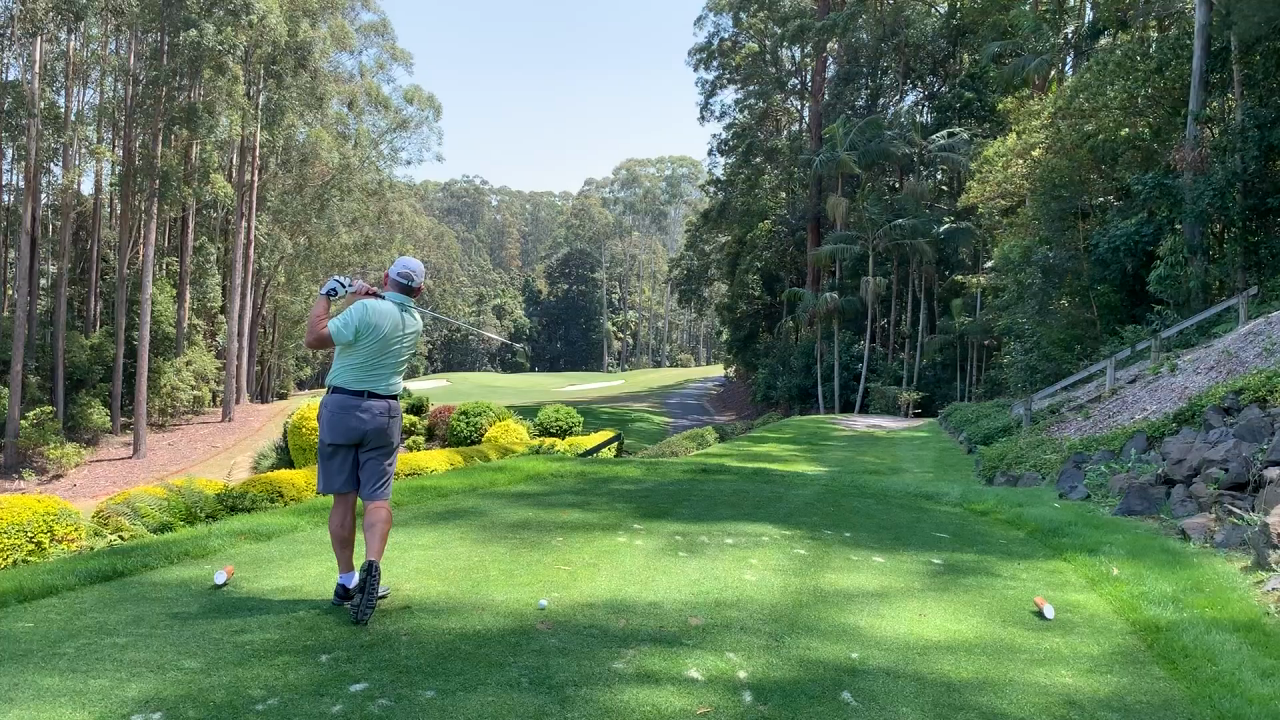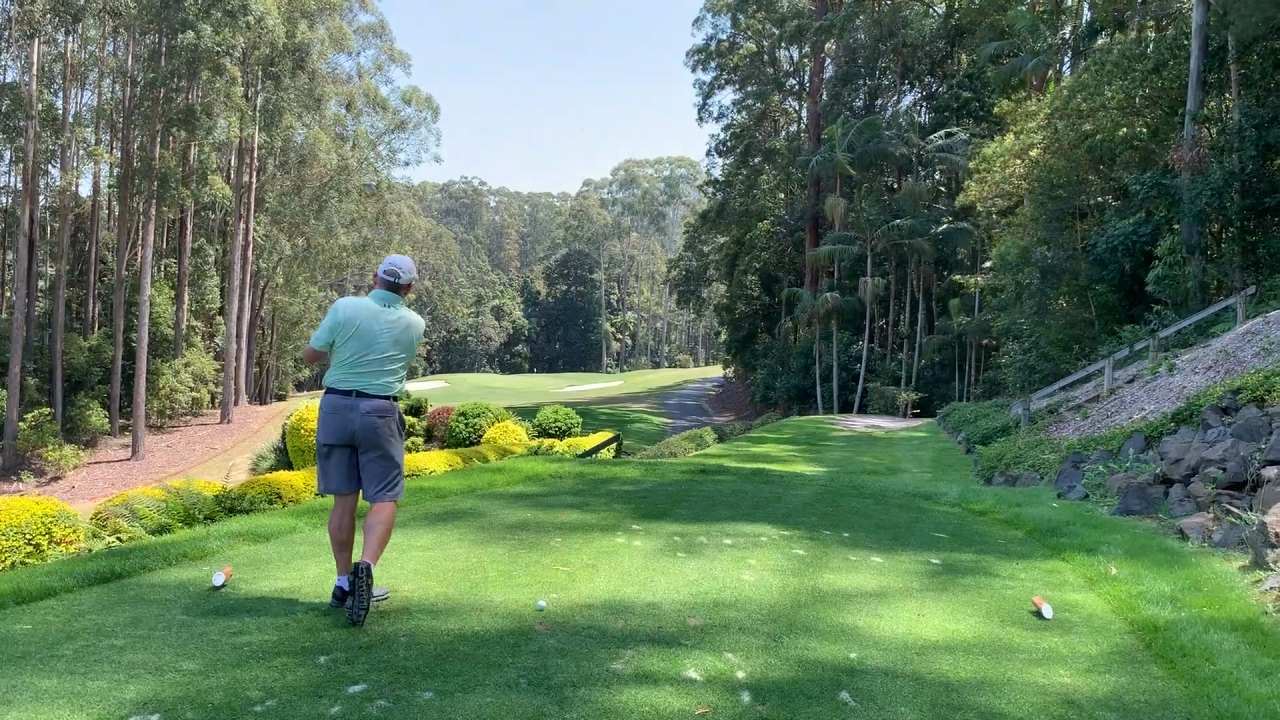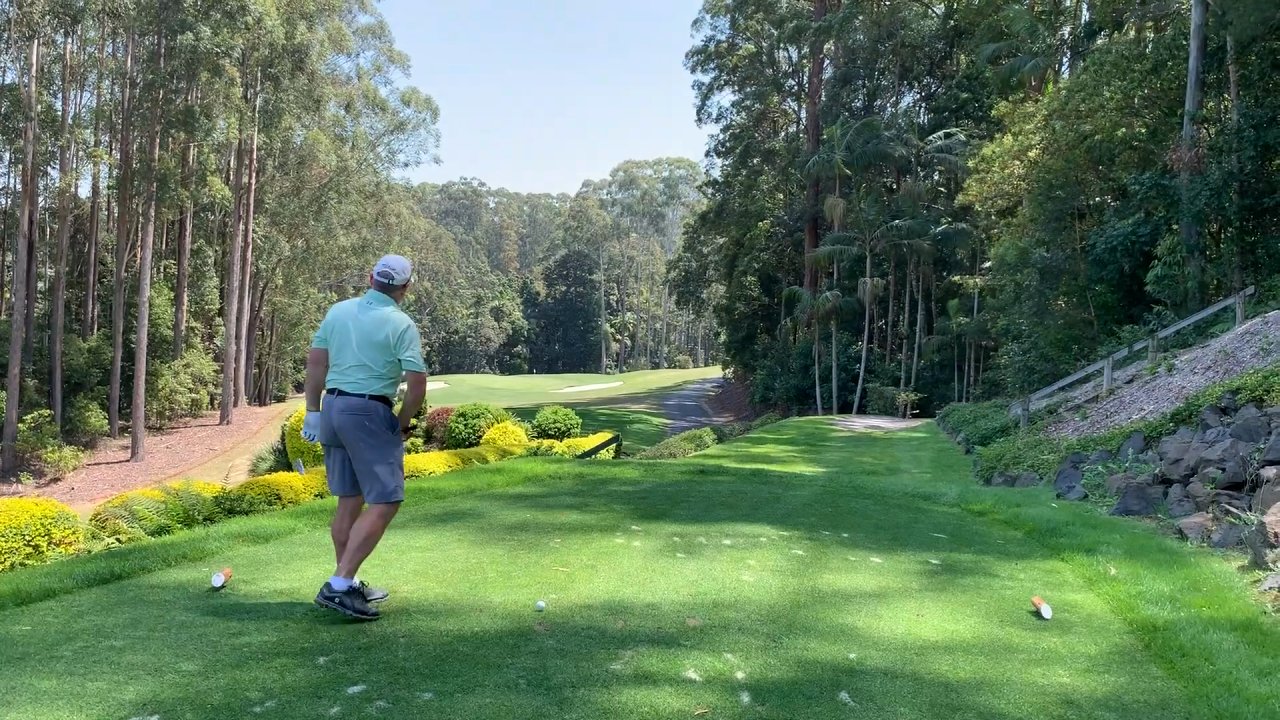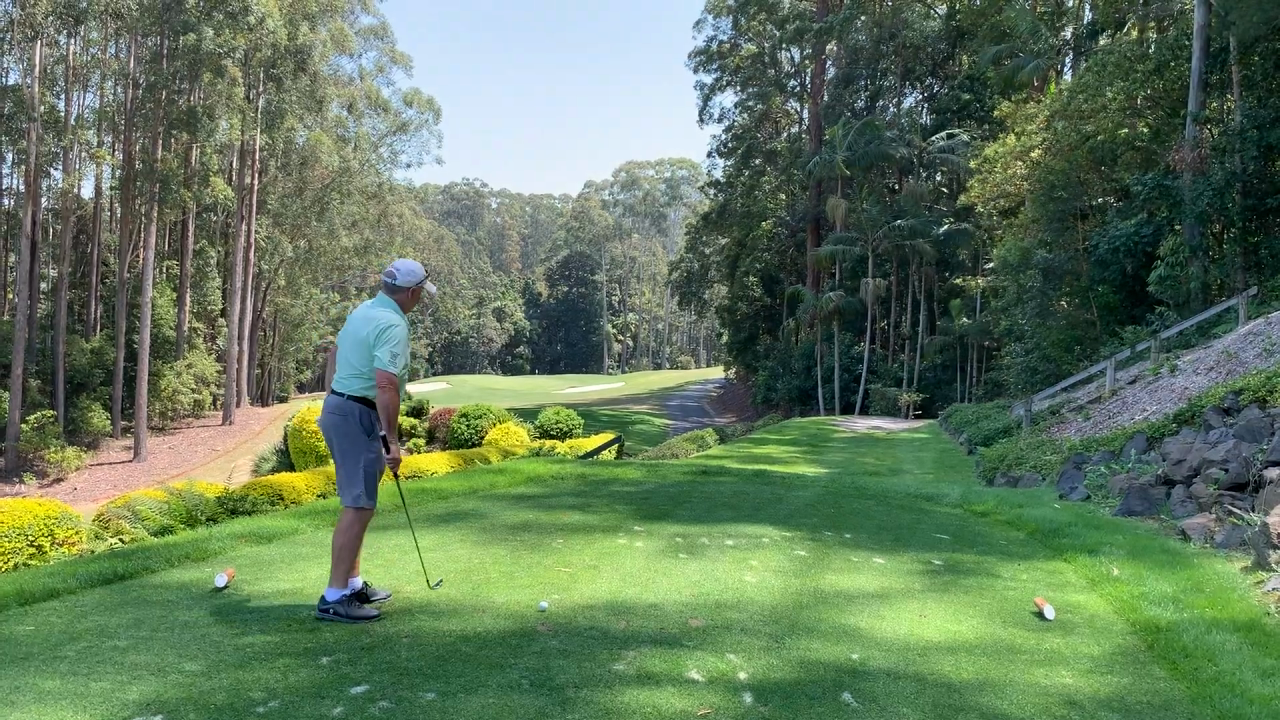
dt=0.3s
person 1, frame 1
left shoulder: (366, 310)
right shoulder: (415, 323)
left elbow: (315, 338)
left wrist: (326, 297)
right wrist: (369, 294)
left hip: (342, 408)
right hip: (383, 413)
left knee: (343, 497)
right knee: (377, 498)
left ankle: (347, 581)
right ankle: (371, 566)
person 1, frame 2
left shoulder: (345, 308)
right shoulder: (415, 324)
left elbow: (310, 356)
left hip: (336, 408)
right hip: (380, 414)
left knee: (344, 499)
right knee: (385, 500)
left ankle: (345, 584)
right ankle: (365, 566)
person 1, frame 3
left shoulder: (339, 310)
right shoulder: (403, 325)
left elbow: (315, 362)
right elbow: (417, 386)
left wrist: (313, 411)
right wrist: (405, 422)
left hip: (335, 409)
right hip: (371, 415)
left knee: (350, 501)
right knee: (384, 502)
left ankle: (348, 583)
right ankle: (338, 586)
person 1, frame 4
left shoulder: (362, 311)
right shoulder: (393, 325)
left elbow: (339, 357)
right elbow: (385, 385)
left wrist: (332, 400)
right wrist: (391, 439)
left hip: (340, 410)
right hip: (359, 417)
left knee: (358, 502)
right knee: (358, 506)
left ankle: (351, 583)
right ankle: (334, 598)
